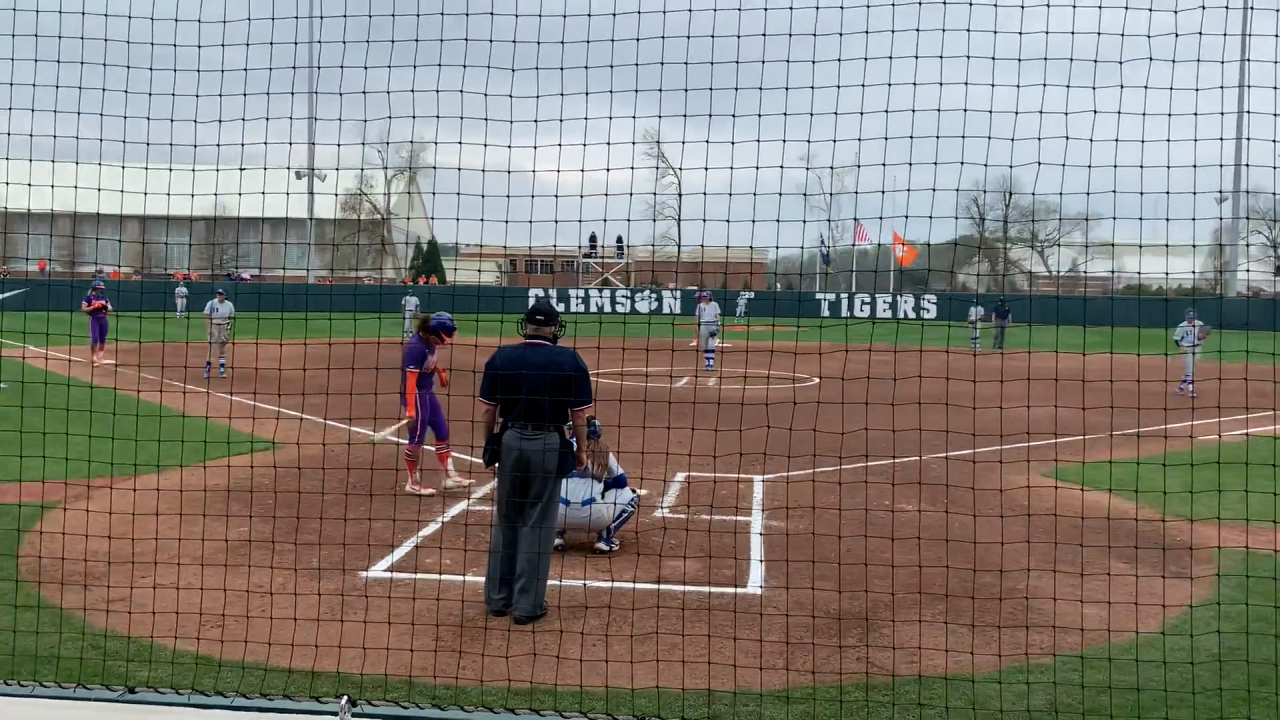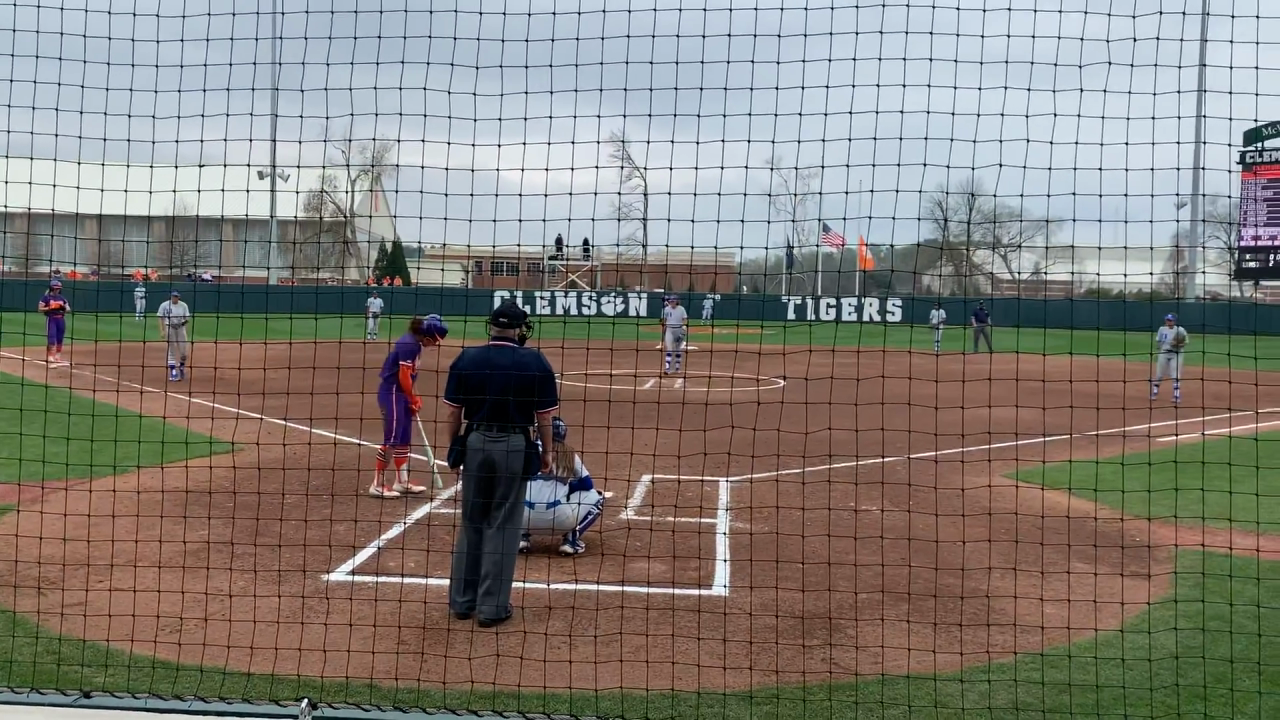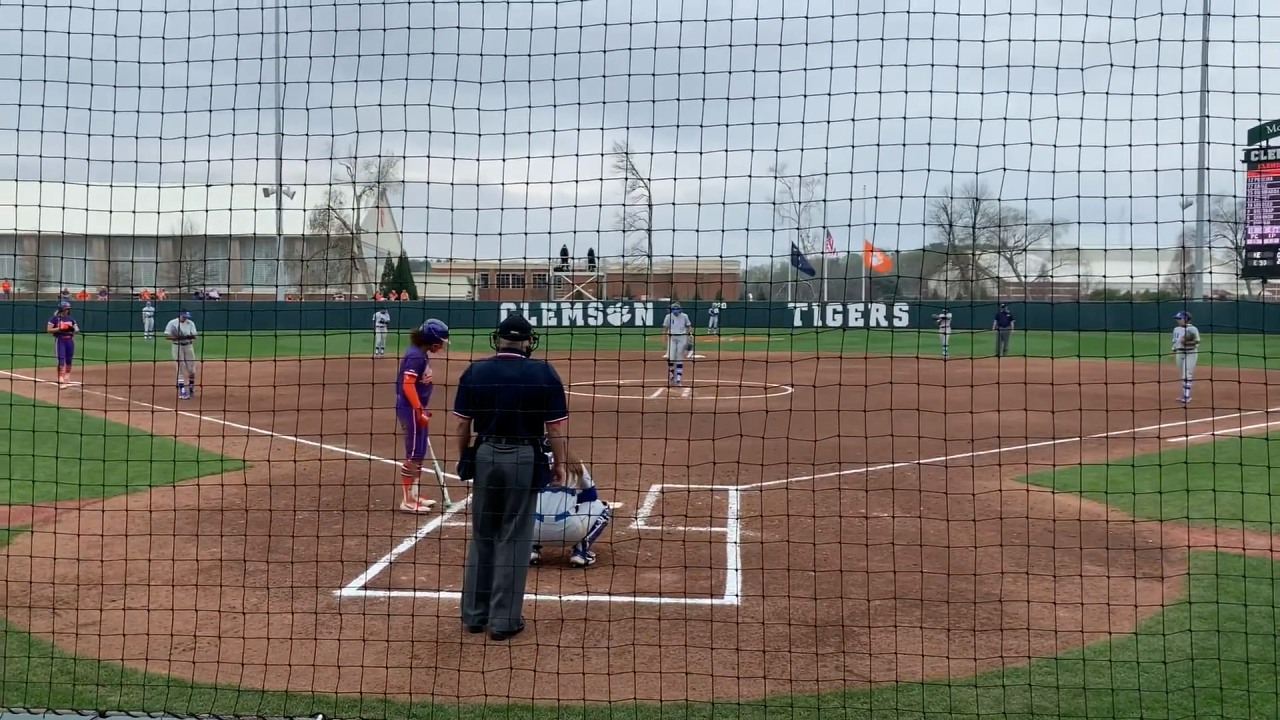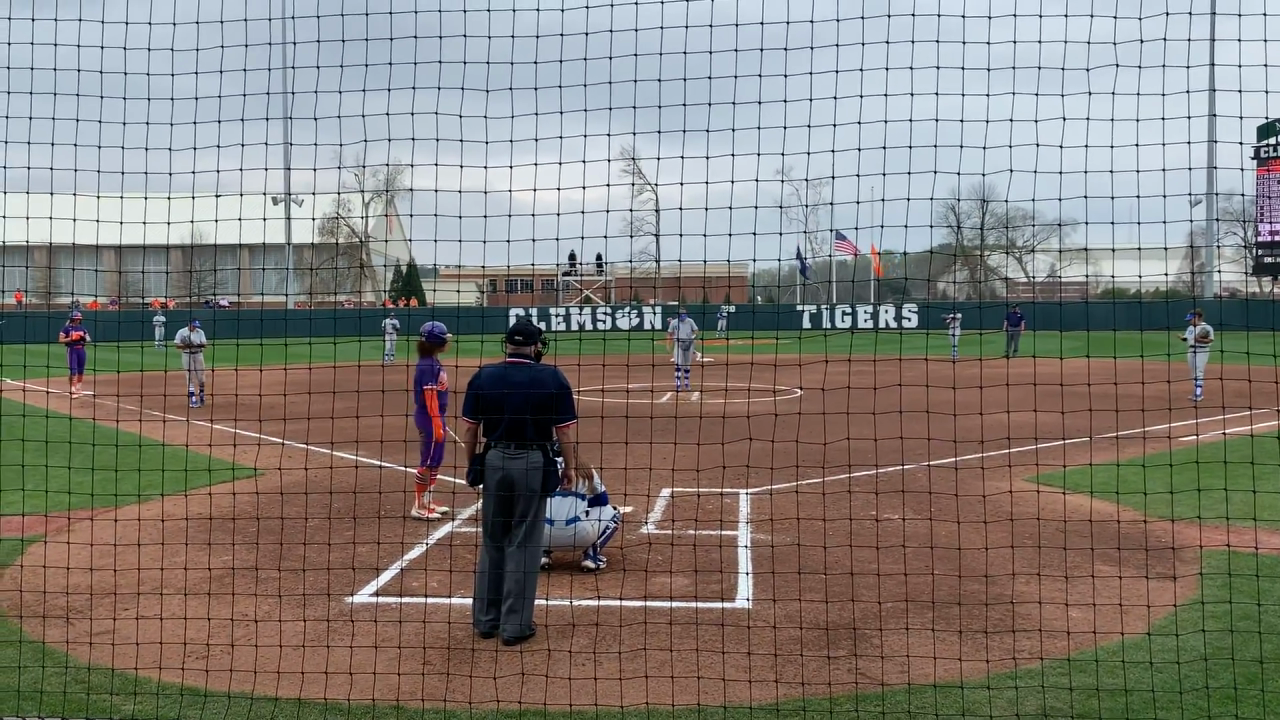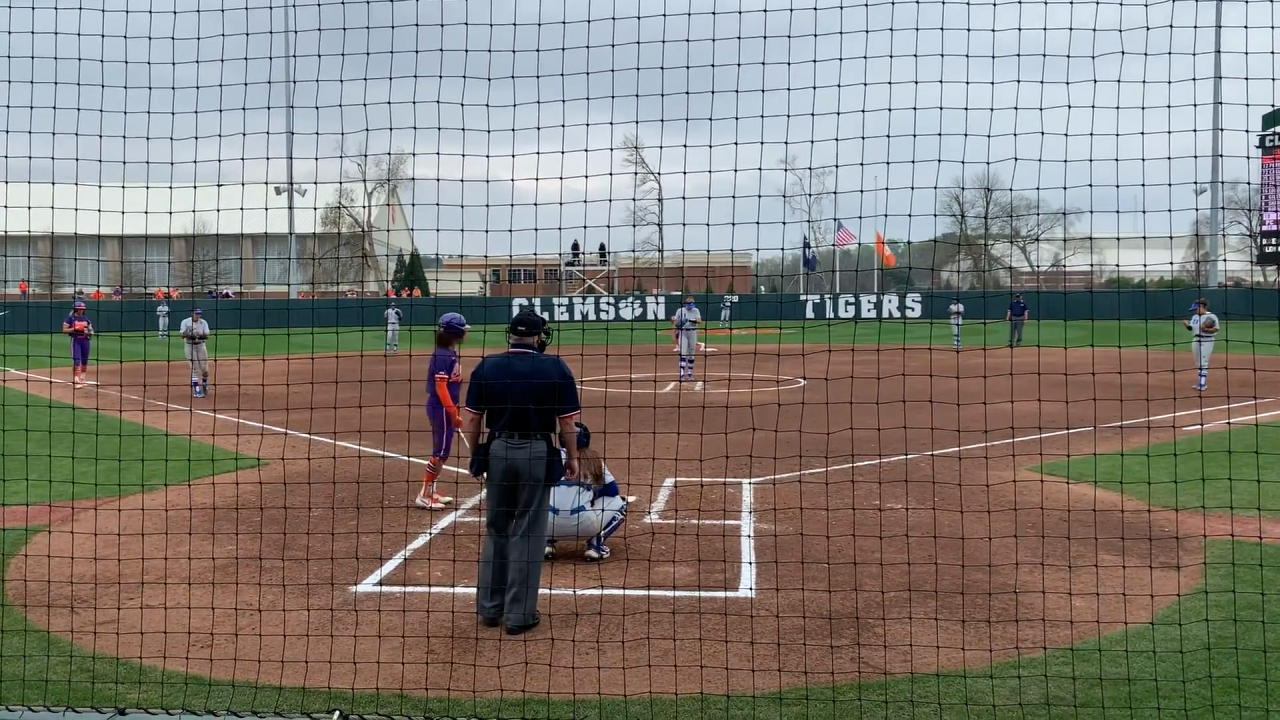
dt=1s
person 1, frame 1
left shoulder: (500, 357)
right shoulder: (569, 359)
left elbow: (488, 410)
right elbow: (578, 414)
left wrist: (489, 447)
right wrist: (581, 449)
left hip: (510, 441)
right hip: (549, 445)
left knee: (505, 519)
right knee: (538, 523)
left ankle: (498, 598)
right ankle: (527, 604)
person 1, frame 2
left shoulder: (466, 359)
right shoulder: (535, 361)
left elbow: (453, 412)
right elbow: (544, 416)
left wrist: (454, 449)
right wrist: (546, 451)
left hip: (474, 444)
right hip: (514, 447)
left knee: (470, 523)
right knee: (503, 526)
left ankle: (462, 601)
right ankle: (492, 606)
person 1, frame 3
left shoulder: (475, 371)
right shoulder: (543, 373)
left elbow: (462, 424)
right elbow: (555, 427)
left wrist: (463, 459)
right wrist: (559, 463)
left hip: (484, 456)
right hip: (523, 459)
left knee: (481, 536)
right knee: (514, 538)
left ankle: (474, 614)
right ankle: (504, 619)
person 1, frame 4
left shoulder: (483, 376)
right shoulder: (552, 378)
left elbow: (470, 429)
right elbow: (564, 431)
left wrist: (472, 465)
right wrist: (569, 466)
left hip: (494, 461)
right hip: (533, 464)
left knee: (492, 541)
right knee: (525, 544)
left ankle: (486, 619)
right ankle: (515, 625)
person 1, frame 5
left shoulder: (487, 366)
right shoulder: (555, 368)
left elbow: (473, 419)
right elbow: (567, 421)
left wrist: (475, 456)
right wrist: (571, 457)
left hip: (498, 451)
right hip: (537, 453)
left knee: (496, 530)
right knee: (529, 533)
left ankle: (490, 607)
right ankle: (519, 614)
person 2, frame 1
left shoulder: (429, 340)
right shoulder: (415, 346)
right elbow: (411, 378)
left wrist: (440, 371)
right wrist: (410, 407)
left hip: (428, 391)
right hip: (417, 394)
left knee: (442, 433)
right knee: (417, 438)
left ankle: (450, 477)
right ankle: (413, 483)
person 2, frame 2
left shoulder: (414, 343)
right shoulder: (409, 344)
right elbow: (404, 376)
left wrist: (414, 397)
right wrist: (413, 400)
left hip: (401, 393)
right hip: (392, 393)
left knee: (404, 440)
right knee: (391, 440)
left ankle: (401, 482)
right ankle: (377, 485)
person 2, frame 3
left shoulder: (421, 354)
right shoulder: (416, 355)
right elbow: (408, 385)
right wrist: (419, 411)
left hip: (417, 408)
right hip: (411, 409)
left knee: (419, 454)
right knee: (413, 454)
left ankle: (413, 496)
right ankle: (408, 501)
person 2, frame 4
left shoulder: (433, 362)
right shoulder: (428, 364)
right elbow: (430, 398)
right wrist: (437, 425)
left hip: (437, 417)
right hip: (430, 418)
left knee: (436, 460)
right knee: (428, 461)
left ankle: (427, 502)
right ankle: (419, 507)
person 2, frame 5
left shoulder: (450, 353)
right shoulder: (442, 355)
right elbow: (440, 388)
left wrist: (454, 410)
right wrist: (453, 413)
left hip: (445, 407)
right hip: (440, 408)
left knee: (443, 451)
right knee: (440, 452)
left ankle: (430, 492)
right ankle: (424, 496)
